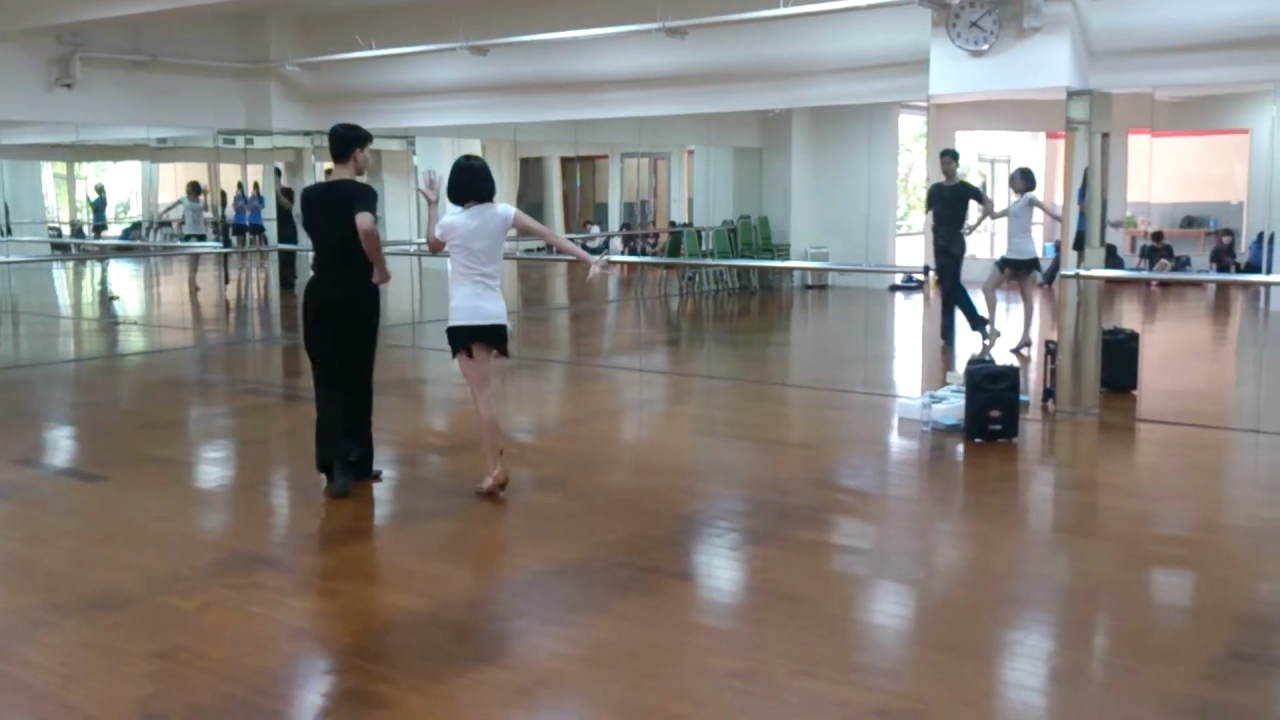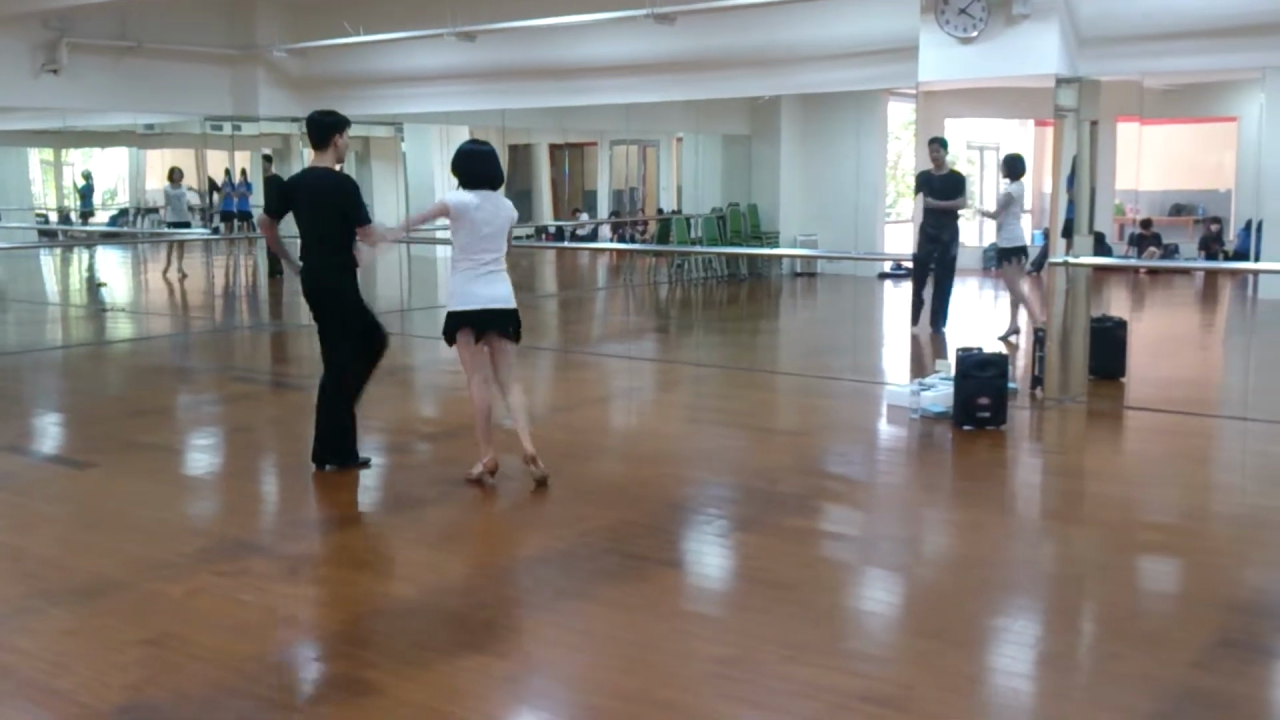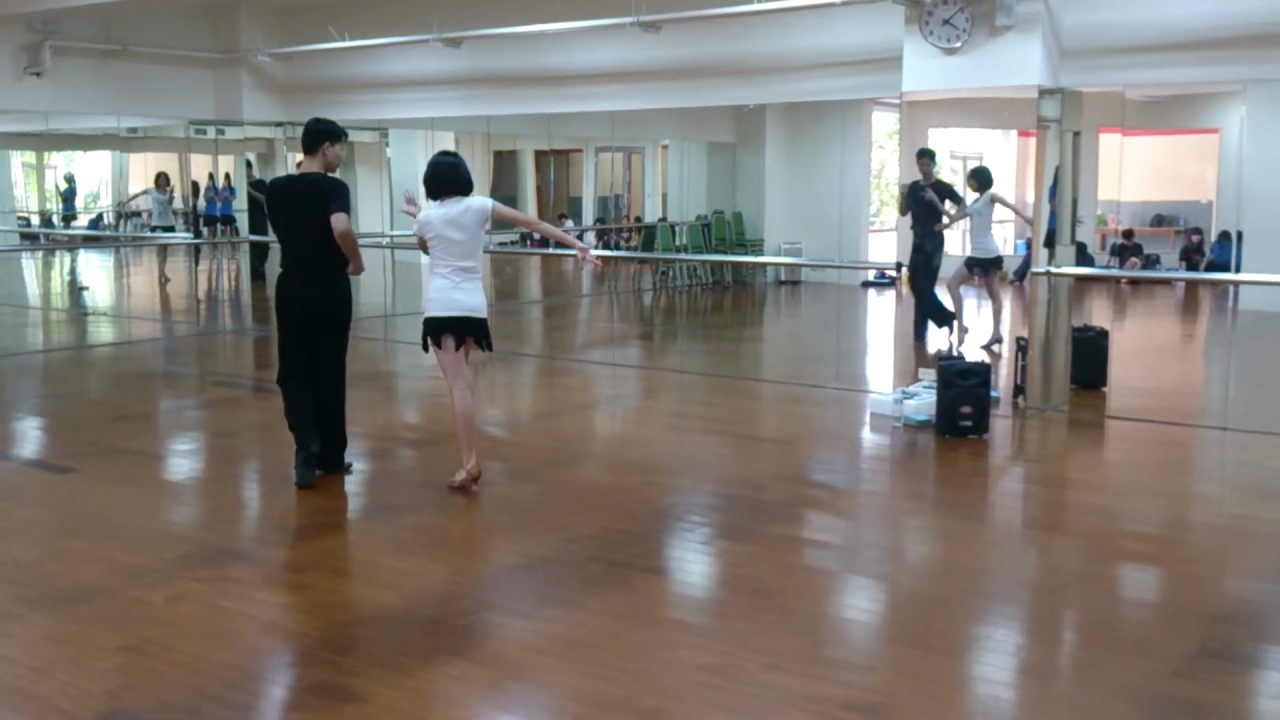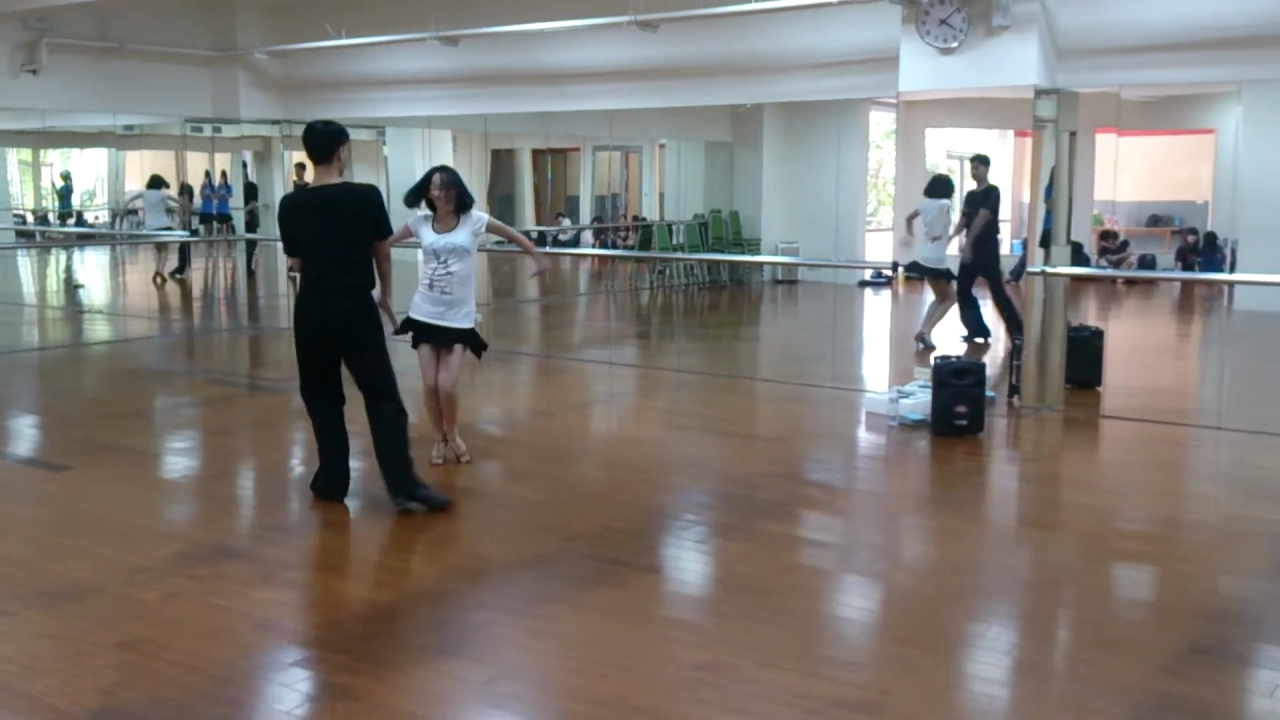
dt=1s
person 1, frame 1
left shoulder: (310, 196)
right shoulder: (361, 193)
right elbow: (365, 227)
right wrist: (380, 269)
left hip: (319, 294)
right hip: (357, 295)
left knee: (327, 378)
right knee: (356, 380)
left ankle: (337, 459)
right ankle: (354, 463)
person 1, frame 2
left shoulder: (295, 183)
right shoulder: (342, 184)
left elbow: (266, 222)
right elbow: (366, 235)
left wrist: (287, 258)
right wrist: (380, 233)
left hip: (314, 277)
right hip: (337, 281)
left knee: (371, 340)
right knee: (341, 363)
right ankle: (335, 451)
person 1, frame 3
left shoulder: (275, 189)
right shoulder: (333, 188)
right elbow: (341, 228)
right wrist: (355, 261)
left hip: (291, 288)
right hip: (329, 288)
left knee: (294, 372)
right knee: (329, 372)
left ankle: (307, 447)
right ankle: (329, 455)
person 1, frame 4
left shoulder: (291, 205)
right shoulder: (367, 197)
left elbow: (296, 262)
right elbow: (381, 250)
right wrist: (385, 294)
left hip: (312, 311)
right hip: (356, 308)
left knee: (321, 397)
right knee: (382, 397)
left ankle: (331, 480)
right ankle: (404, 486)
person 2, frame 1
left shoulder: (449, 223)
right shoulder: (502, 214)
left elbow: (433, 246)
right elbow: (550, 236)
left wrist: (432, 204)
right wrist: (589, 259)
left hip: (465, 316)
right hip: (494, 314)
left knee: (482, 393)
right knee: (483, 390)
left ankle: (495, 470)
right ankle: (494, 461)
person 2, frame 2
left shoulder: (457, 202)
right shoulder: (506, 207)
left elbow: (414, 222)
left hip: (466, 302)
right hip: (503, 301)
left knee: (479, 380)
right knee: (508, 380)
left ankle: (487, 458)
right ankle: (528, 449)
person 2, frame 3
left shoulder: (426, 218)
right shoulder: (479, 207)
right elbow: (532, 223)
right wrist: (576, 244)
left hip: (441, 307)
right hip: (473, 305)
left knee: (458, 384)
right knee: (460, 380)
left ankle: (470, 463)
right ankle: (467, 450)
person 2, frame 4
left shoulder: (474, 221)
right shoulder: (419, 224)
left elbow: (515, 236)
left wrist: (538, 258)
left hip: (459, 319)
right hip: (424, 316)
left knee: (447, 387)
right knee: (431, 385)
left ankle: (453, 436)
right ankle: (440, 439)
person 3, frame 1
left shoulder: (965, 188)
right shoulder: (935, 189)
left elbow: (988, 205)
right elbow: (925, 211)
left wrist: (975, 225)
left hip: (955, 241)
right hip: (939, 240)
left knee: (949, 286)
right knee: (952, 285)
left ankle: (948, 332)
right ankle: (978, 322)
person 3, frame 2
left shoulder: (956, 178)
right shoulder: (923, 176)
left elbow: (961, 203)
left wrist: (937, 203)
left hip: (948, 229)
right hip: (928, 227)
left knee: (944, 275)
right knee: (920, 264)
left ankle: (938, 319)
right ankle: (916, 306)
person 3, frame 3
left shoulder: (942, 187)
right shoulder: (913, 187)
left elbow: (963, 206)
right elbow: (903, 212)
right wrist: (902, 196)
left hip: (933, 239)
right hip: (918, 239)
left knee: (924, 285)
right knee: (916, 284)
left ankle: (920, 328)
right ankle: (945, 317)
person 3, frame 4
left shoulder: (992, 192)
right shoulder: (970, 195)
left elbow: (983, 216)
left wrist: (968, 241)
right wrist: (952, 236)
left hip: (987, 246)
right hip: (972, 246)
left knee: (997, 289)
right knee: (962, 289)
left ankle: (1015, 328)
right ankle: (976, 330)
person 4, frame 1
left shoulder: (1029, 198)
right shoulder: (1015, 204)
left elbow: (1048, 212)
right elbow: (994, 215)
left hip: (1021, 254)
right hip: (1016, 254)
left knee: (988, 287)
right knee: (1026, 296)
left ankle: (992, 328)
right ankle: (1026, 336)
person 4, frame 2
left shoulder: (1011, 190)
right shoulder: (1018, 186)
left elbow: (996, 215)
left wrist: (981, 211)
left hip: (1010, 242)
right hip: (1011, 241)
left knee: (1013, 285)
right knee: (1013, 284)
left ankle: (1035, 319)
right ankle: (1014, 324)
person 4, frame 3
left shoulder: (990, 196)
right shoulder: (974, 203)
left elbow: (1009, 205)
right elbow: (955, 217)
left wrist: (1025, 217)
left hip: (985, 253)
right hip: (980, 253)
left knee: (953, 284)
right knee: (994, 294)
left ankle: (960, 326)
right ankle: (996, 333)
person 4, frame 4
left shoulder: (924, 204)
right shoulder: (945, 203)
left elbow: (908, 219)
right elbow: (941, 229)
left wrist: (911, 237)
left hip: (923, 259)
right hip: (936, 260)
left knee: (941, 298)
right knee: (950, 298)
left ankle: (924, 331)
right ankle: (926, 331)
